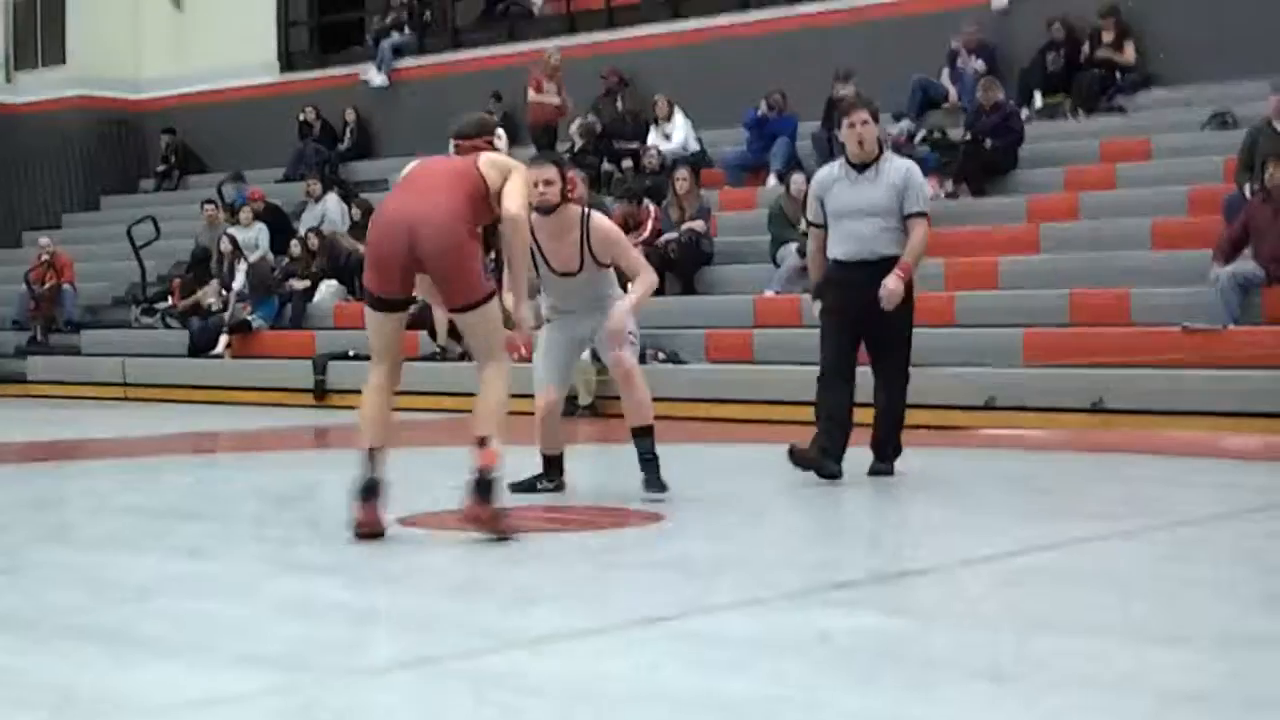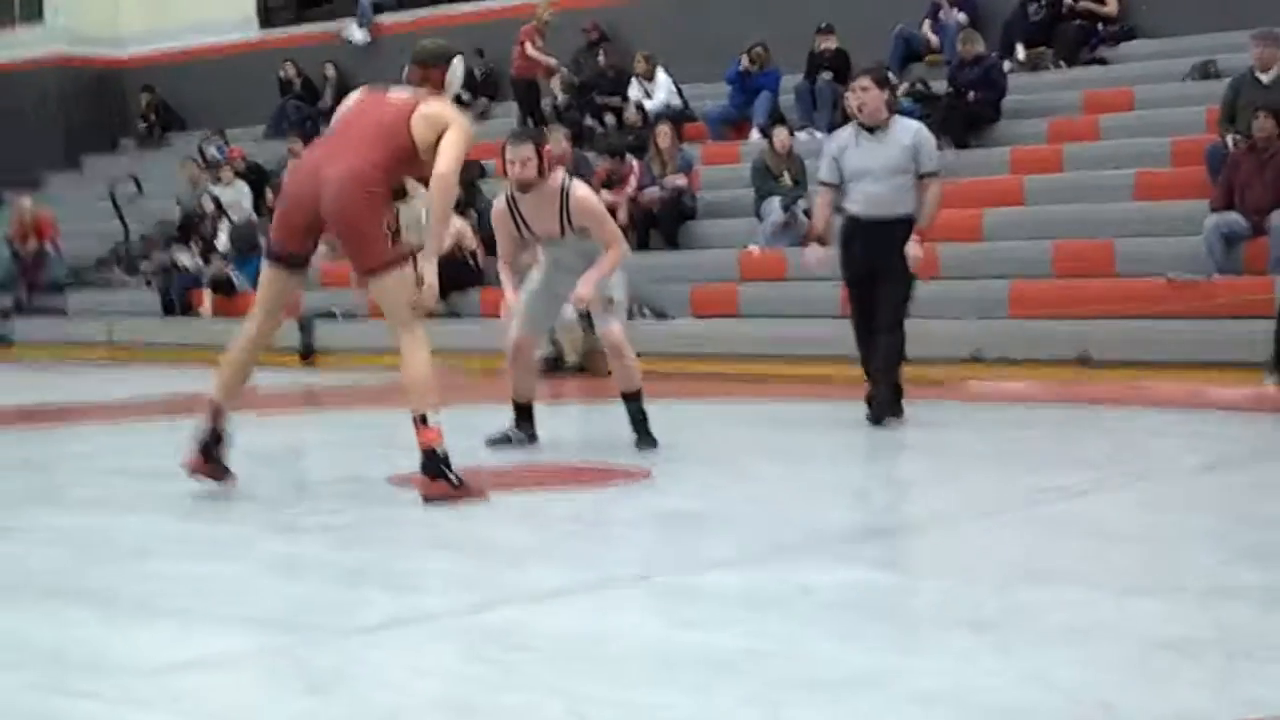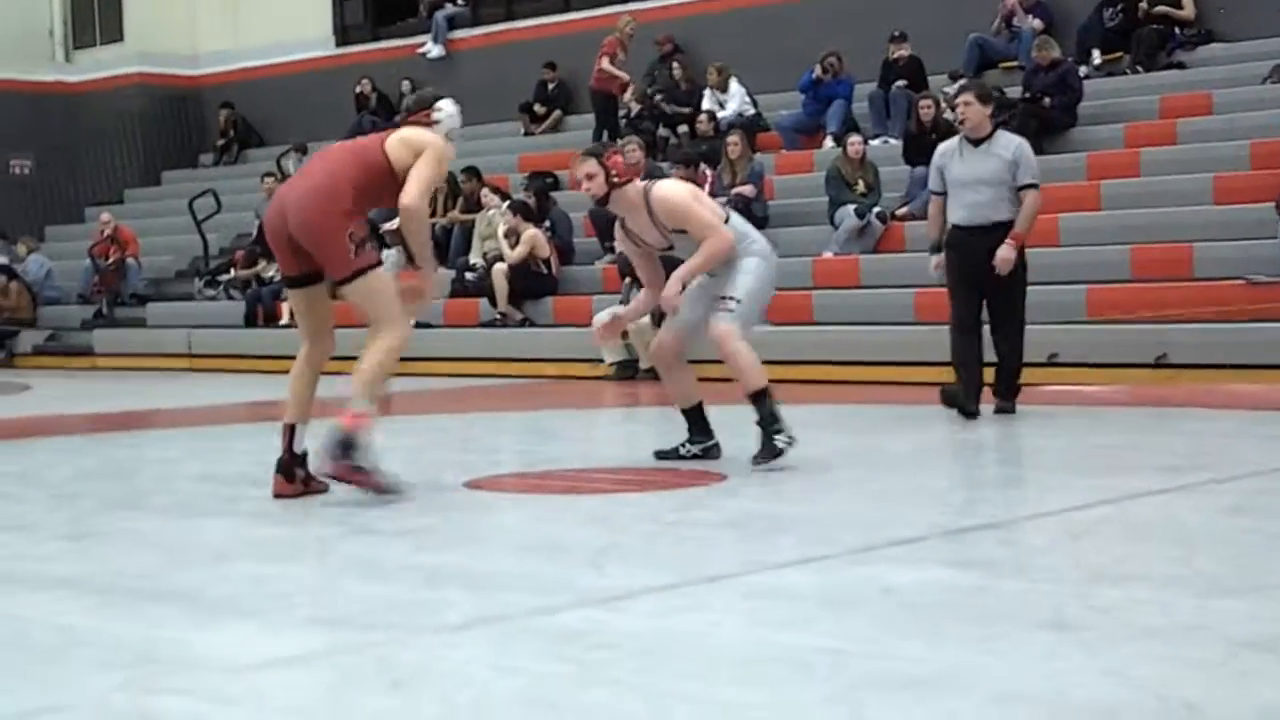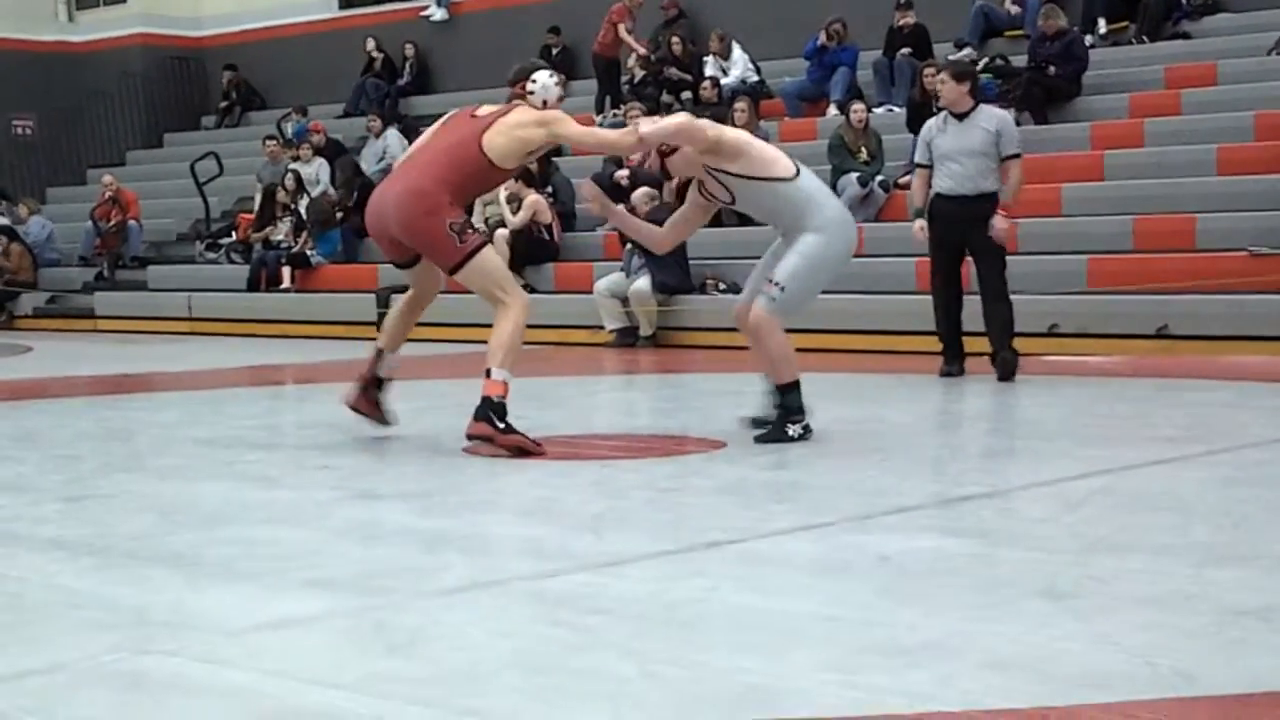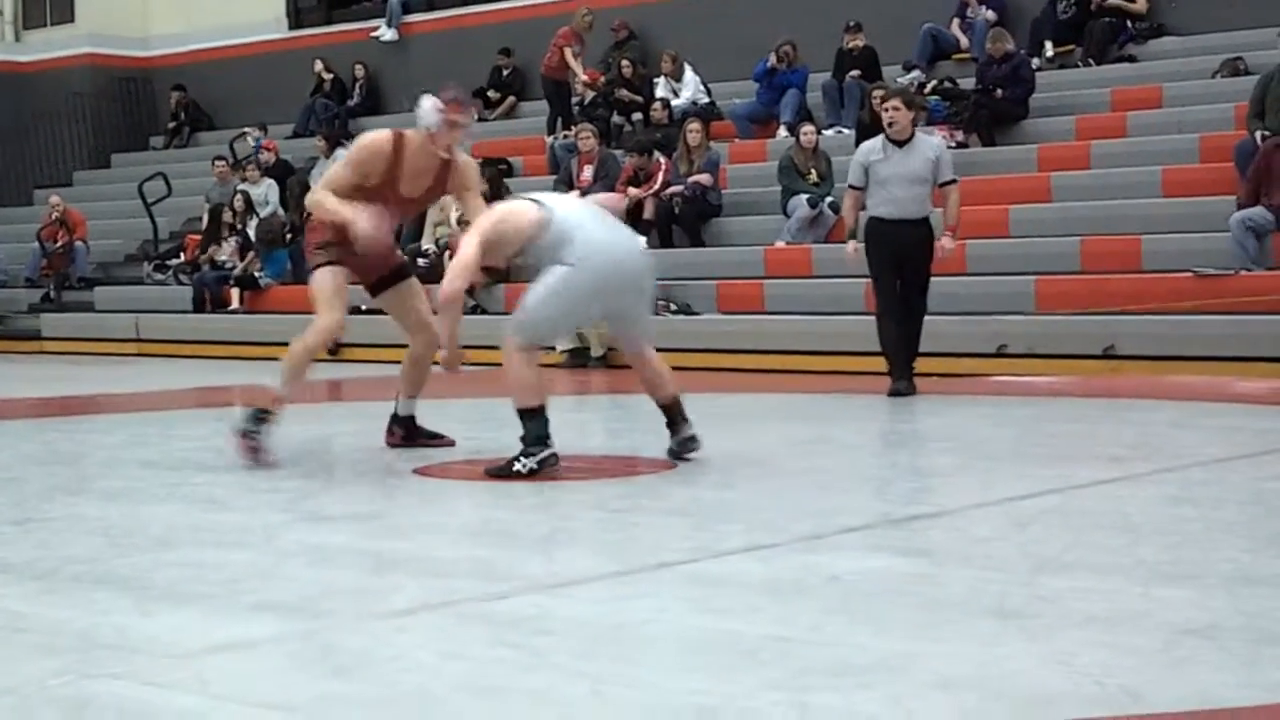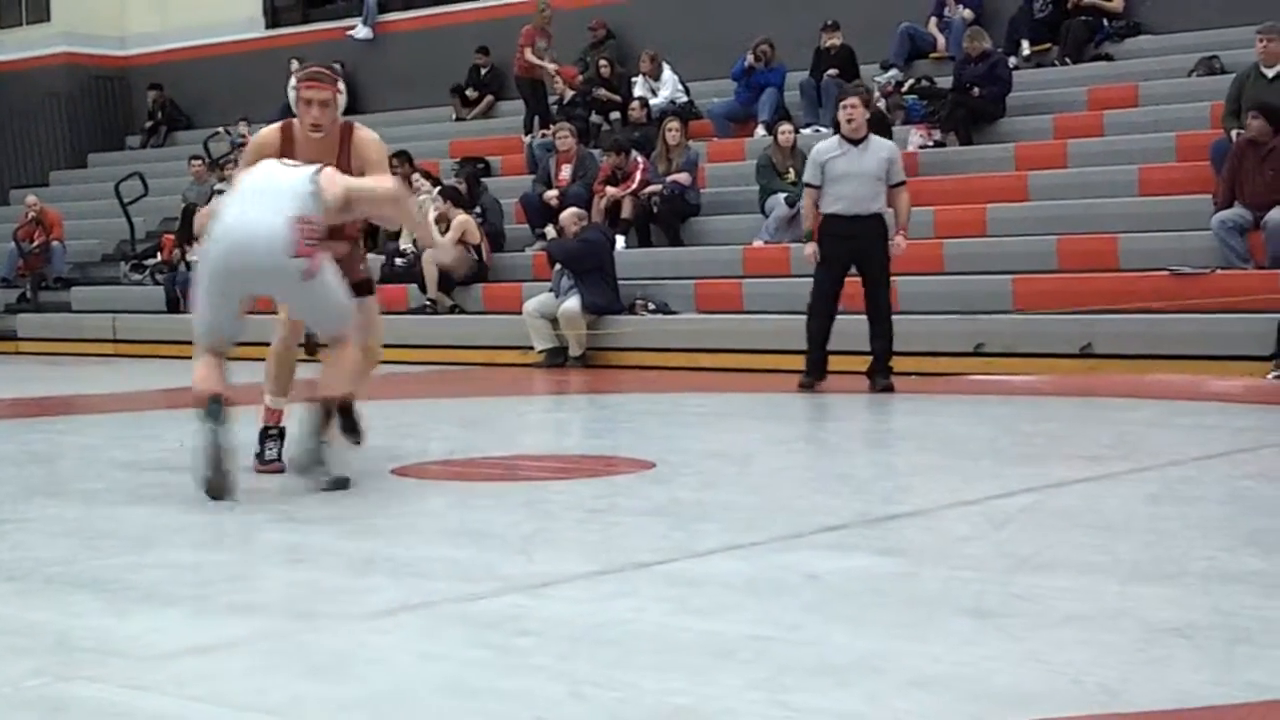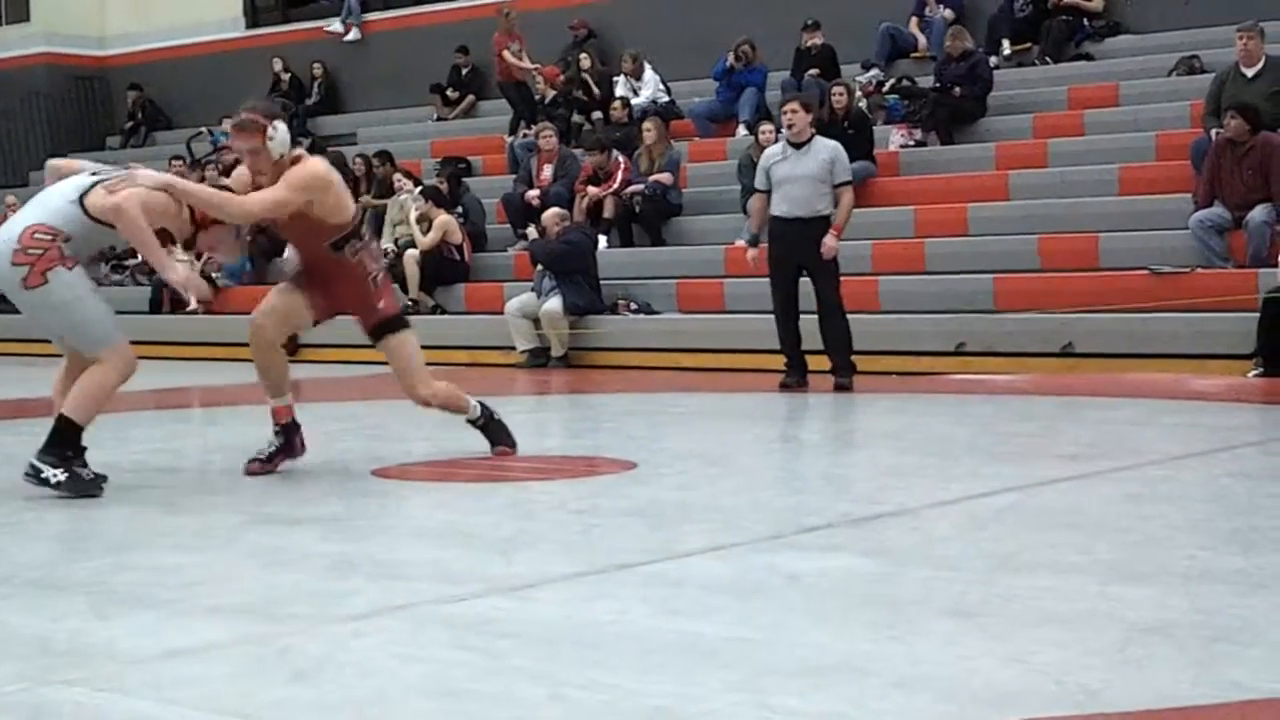
dt=0.7s
person 1, frame 1
left shoulder: (414, 168)
right shoulder: (508, 166)
left elbow: (420, 280)
right elbow: (513, 215)
right wrist: (520, 298)
left hip: (388, 226)
right hip: (443, 230)
left knee: (383, 369)
right knee: (494, 361)
left ankle: (369, 497)
right ankle: (483, 493)
person 1, frame 2
left shoulder: (360, 96)
right shoulder: (452, 118)
right elbow: (444, 175)
right wrist: (430, 259)
left hip: (303, 180)
right hip: (354, 192)
left knee: (262, 321)
right knee: (410, 330)
left ankle: (209, 445)
right ankle: (435, 468)
person 1, frame 3
left shoulder: (378, 145)
right shoulder: (437, 147)
right elbow: (411, 204)
left wrist: (386, 287)
right wrist: (427, 271)
left hip: (283, 205)
right hip: (321, 209)
left knee: (317, 343)
right knee: (393, 330)
left ankle: (290, 468)
right ankle: (346, 445)
person 1, frame 4
left shoulder: (470, 114)
right shoulder: (541, 122)
left elbow: (408, 161)
right elbow: (619, 142)
left hip: (382, 204)
right hip: (426, 208)
left knee: (424, 289)
right knee: (513, 301)
left ankle: (370, 386)
right ankle: (490, 414)
person 1, frame 5
left shoulder: (462, 168)
right shoulder: (378, 145)
right elbow: (317, 195)
right wrist: (353, 216)
left hip: (377, 244)
right hip: (331, 233)
left knee: (428, 332)
right knee: (330, 322)
left ankle: (402, 423)
right ankle: (260, 416)
person 1, frame 6
left shoulder: (365, 144)
right shoulder: (269, 141)
left hip: (343, 242)
left knee: (369, 350)
right knee: (292, 324)
left ankle: (342, 401)
right ankle: (271, 431)
person 1, frame 7
left shoulder: (311, 174)
right shoulder: (248, 176)
left elbow: (246, 212)
left wrist: (170, 182)
left hip: (362, 276)
right hip: (315, 275)
left knee: (421, 389)
right knee: (263, 327)
left ankle: (481, 414)
right ankle: (285, 431)
person 2, frame 1
left shoulder: (905, 173)
right shoulder: (825, 180)
left elbow: (919, 230)
right elbow: (817, 239)
left wrist: (900, 274)
right wrist: (817, 291)
left hip: (887, 280)
right hip: (841, 281)
left knee: (891, 373)
right knee: (834, 368)
left ankle: (885, 454)
right ankle: (826, 453)
person 2, frame 2
left shoulder: (915, 134)
right shoulder: (839, 142)
left elbow: (931, 188)
right elbow: (826, 194)
left wrist: (918, 237)
right wrist: (816, 239)
left hip: (898, 235)
right hip: (856, 236)
left knee: (889, 320)
right knee: (864, 321)
left ankle: (881, 396)
right ankle: (888, 394)
person 2, frame 3
left shoulder: (1015, 147)
right shoulder: (944, 152)
left elbow: (1030, 200)
right elbow: (937, 204)
left wrist: (1012, 243)
right wrist: (936, 249)
left hip: (1002, 241)
right hip: (960, 242)
left knee: (1008, 322)
right knee: (963, 321)
left ankle: (1005, 393)
right ankle: (967, 392)
person 2, frame 4
left shoulder: (998, 119)
right shoulder: (931, 128)
left elbow: (1013, 170)
right elbow: (921, 176)
left wrist: (1003, 213)
right wrist: (918, 215)
left hip: (983, 209)
right hip: (943, 211)
left knee: (994, 284)
right knee: (944, 288)
left ankle: (1004, 354)
right ankle: (952, 356)
person 2, frame 5
left shoulder: (935, 148)
right shoulder: (867, 151)
left elbow: (950, 192)
right elbow: (852, 197)
left wrist: (949, 233)
right wrist: (852, 236)
left hip: (918, 232)
right hip: (881, 233)
left knee: (914, 305)
right knee: (888, 306)
left ankle: (906, 370)
right ankle: (899, 375)
person 2, frame 6
left shoulder: (887, 149)
right shoulder: (822, 151)
left elbow: (899, 194)
right elbow: (810, 198)
left wrist: (901, 232)
right wrist: (809, 238)
left hip: (872, 230)
right hip: (834, 230)
left knee: (879, 304)
right knee: (822, 303)
left ankle: (880, 370)
right ankle: (814, 368)
person 2, frame 7
left shoulder: (832, 150)
right shoulder: (770, 155)
left elbow: (846, 196)
right elbow: (760, 201)
left wrist: (834, 233)
right wrist: (753, 241)
left hip: (818, 230)
right hip: (781, 233)
left knee: (830, 302)
right knee: (784, 305)
left ankle: (843, 369)
right ankle: (795, 369)
person 3, frame 1
left shoulder: (598, 227)
left elbow: (647, 276)
left wrist: (625, 308)
left hip: (606, 311)
right hip: (559, 318)
left knee: (625, 366)
right knee: (546, 406)
left ankle: (649, 465)
right ankle: (552, 473)
person 3, frame 2
left shoulder: (579, 197)
right shoulder: (503, 209)
left elbow: (617, 247)
right elbow: (506, 260)
left wrist: (590, 281)
right wrist: (510, 293)
left hip: (598, 267)
right hip: (552, 270)
left knee: (613, 337)
right knee: (518, 345)
left ankle: (640, 423)
right ankle: (523, 426)
person 3, frame 3
left shoulder: (664, 195)
right shoulder: (624, 231)
left elbow: (722, 239)
right elbow: (653, 291)
left wrist: (679, 279)
right wrist: (622, 319)
left hip: (750, 257)
right hip: (716, 271)
left knee: (723, 332)
right knee: (663, 350)
left ankle: (775, 429)
right ankle: (702, 438)
person 3, frame 4
left shoulder: (714, 141)
right shoulder: (704, 190)
left elbow: (680, 125)
right elbow: (662, 241)
left wrist: (644, 129)
right wrist: (611, 211)
left hip: (827, 230)
right hip: (800, 233)
left knee: (761, 320)
right knee: (745, 313)
left ankle: (795, 418)
right ankle: (784, 405)
person 3, frame 5
left shoulder: (483, 228)
right shoulder: (537, 205)
left elbow: (451, 290)
left wrist: (450, 345)
left hip: (589, 262)
right hip: (633, 259)
left knee: (517, 347)
right knee: (637, 348)
left ankle: (538, 449)
right ankle: (681, 429)
person 3, frame 6
left shoulder: (256, 172)
right shoulder: (335, 185)
left elbow: (203, 222)
right elbow: (389, 190)
left hip: (225, 247)
right hip: (290, 248)
left knee: (210, 352)
right knee: (345, 339)
left ankle: (214, 431)
right ankle: (314, 450)
person 3, frame 7
left shoulder: (146, 183)
right shoulder: (166, 200)
left elbow: (54, 166)
right elbow: (123, 205)
right wrist: (169, 269)
right hip: (33, 256)
left knee: (84, 353)
right knee: (118, 359)
left ankle: (66, 460)
right ankle: (50, 459)
